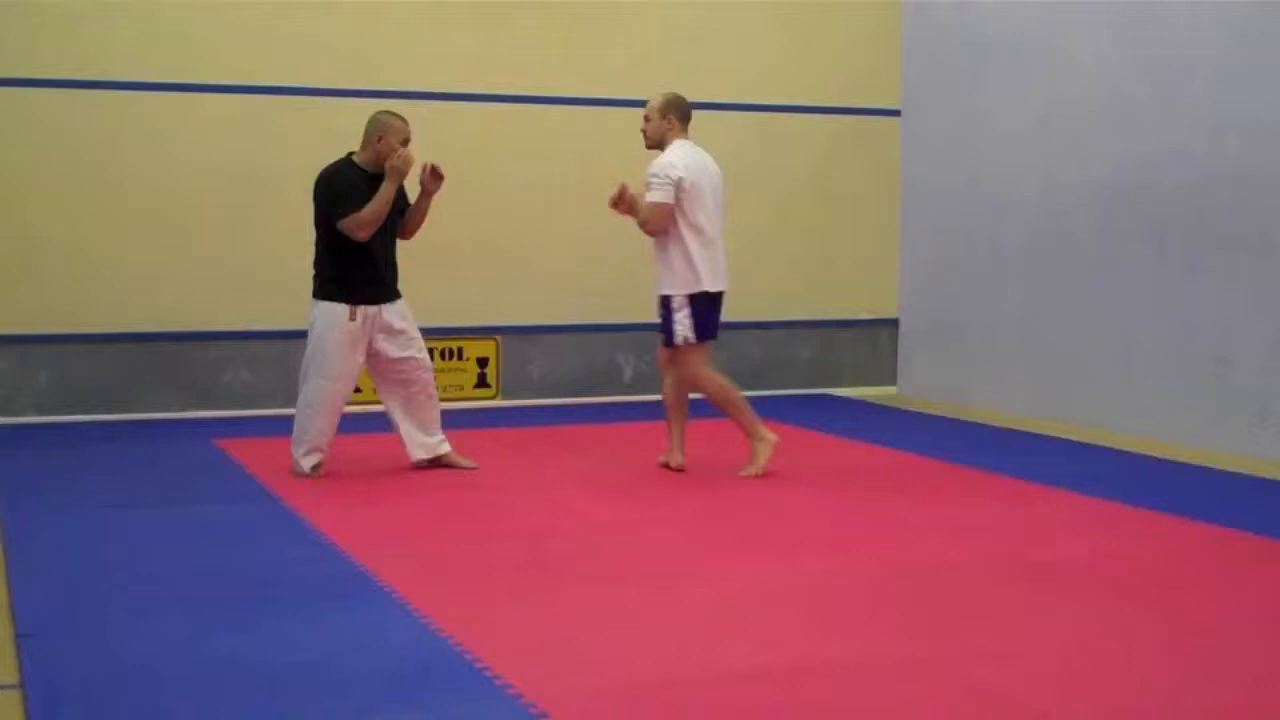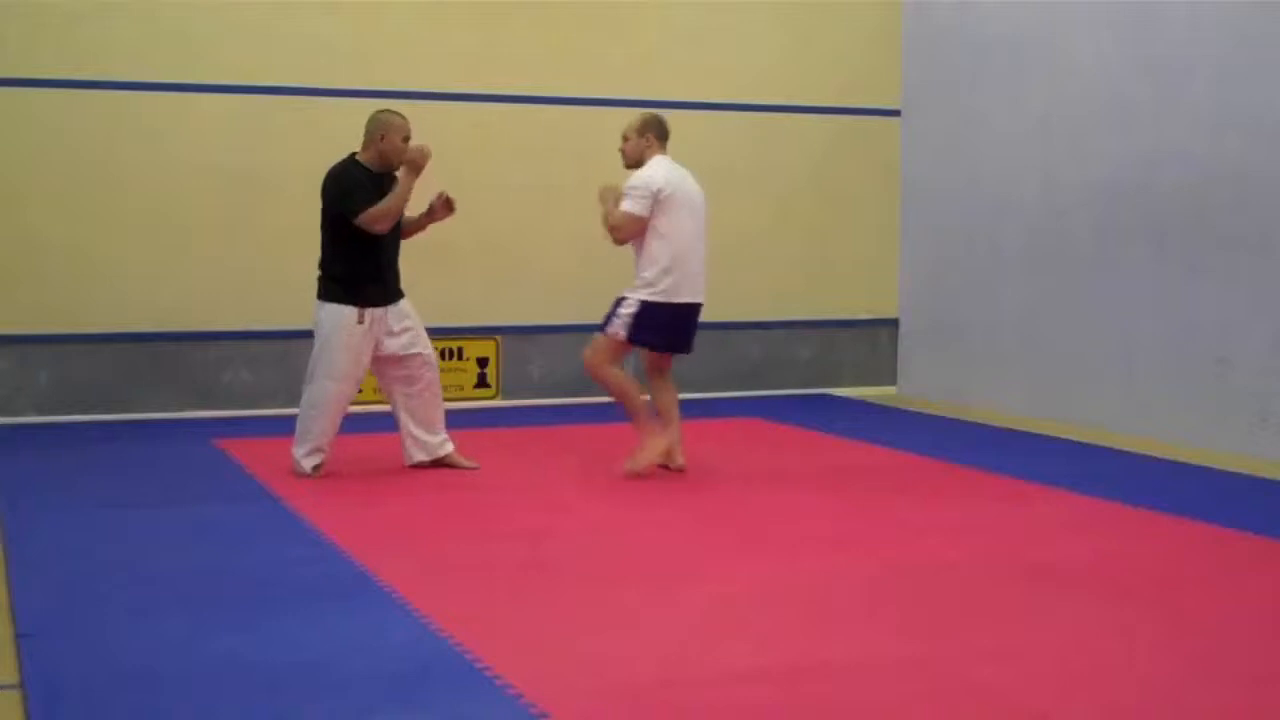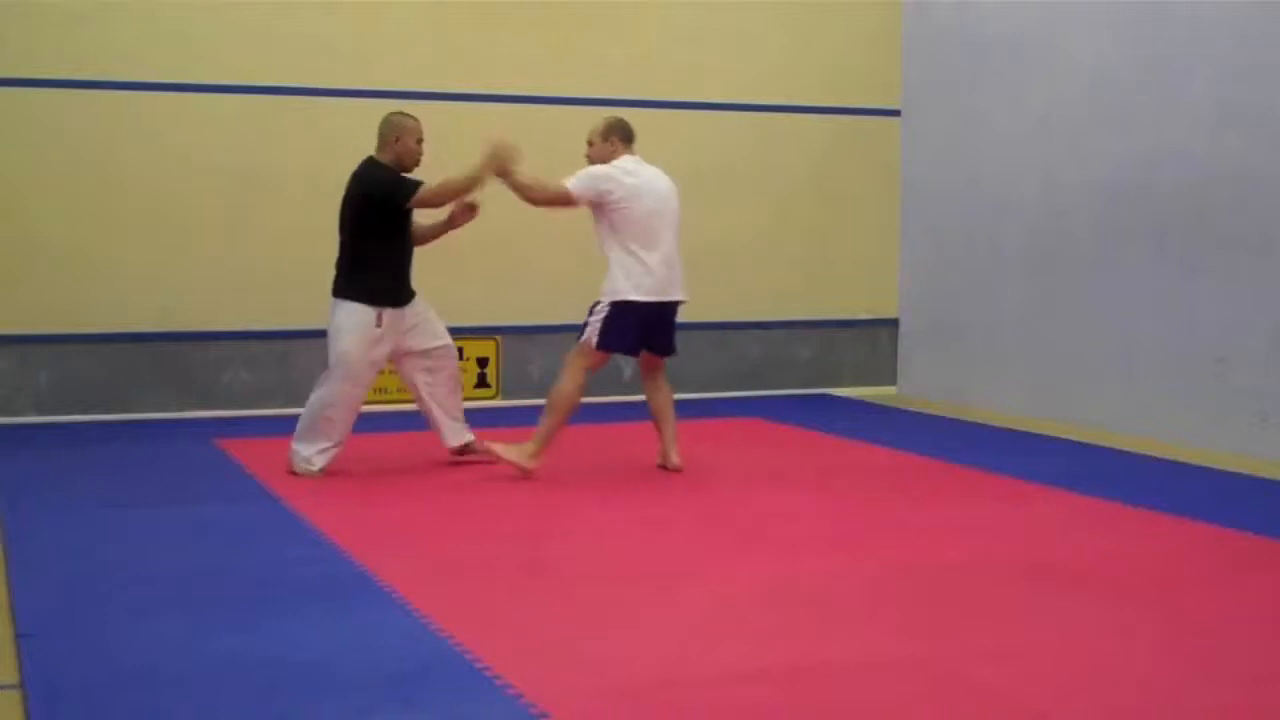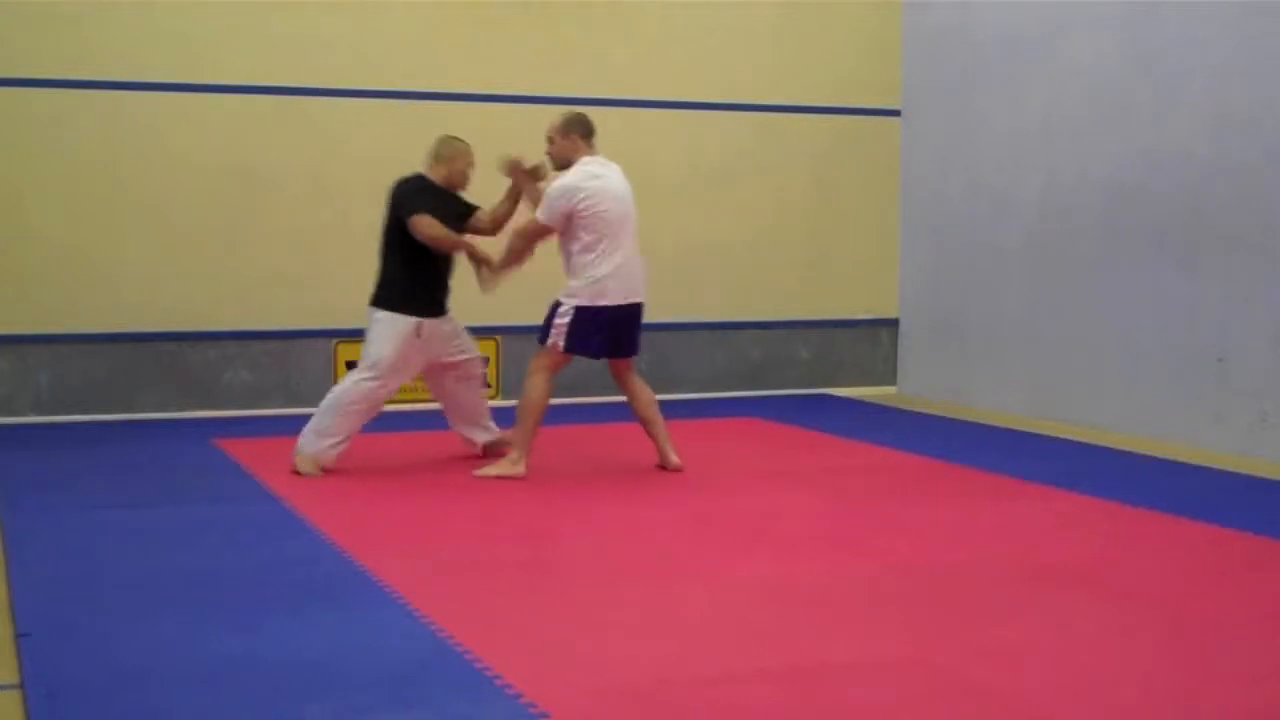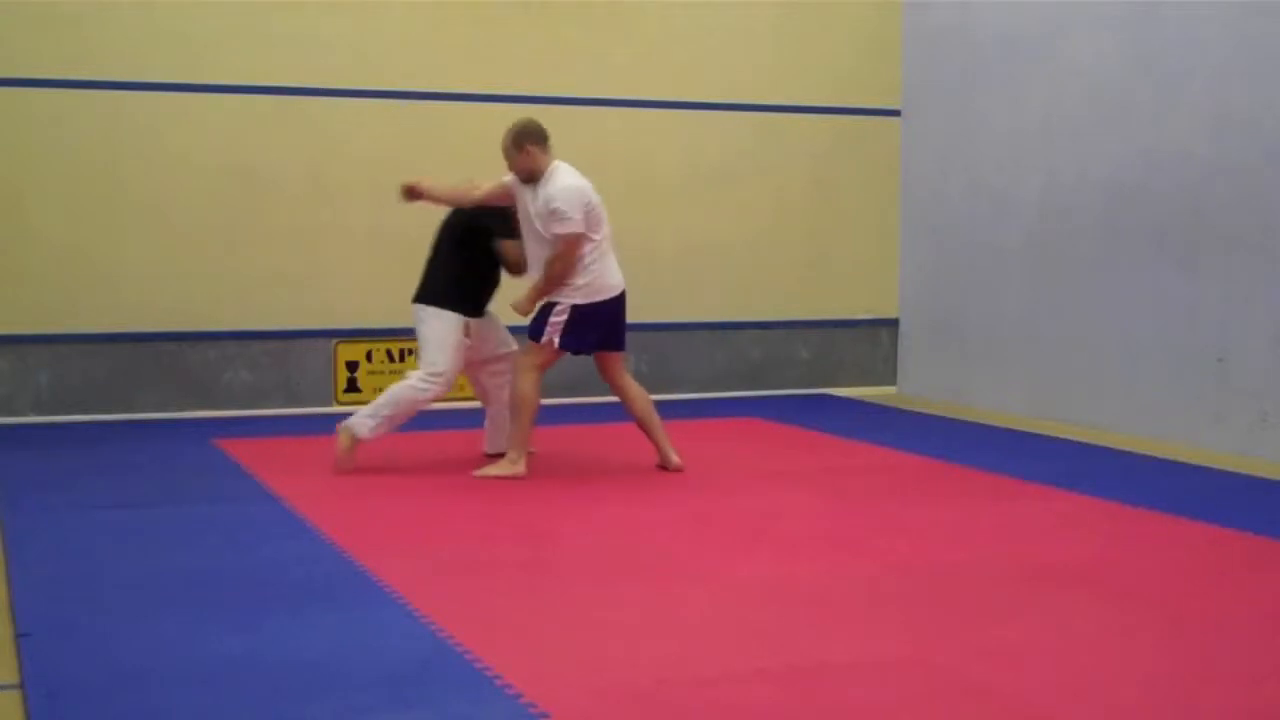
dt=0.2s
person 1, frame 1
left shoulder: (667, 164)
right shoulder: (702, 161)
left elbow: (655, 225)
left wrist: (632, 205)
right wrist: (634, 205)
left hip: (688, 283)
right hip: (705, 279)
left knee: (696, 370)
right knee: (675, 366)
left ankle: (760, 437)
right ankle: (674, 451)
person 1, frame 2
left shoulder: (646, 178)
right shoulder: (684, 179)
left elbow: (621, 233)
left wrist: (608, 203)
right wrist: (620, 205)
left hip: (658, 293)
right hip: (689, 294)
left knee: (598, 358)
right knee: (657, 371)
left ankle: (654, 432)
right ankle: (673, 452)
person 1, frame 3
left shoulder: (605, 177)
right shoulder: (661, 179)
left elbow: (542, 195)
left wrist: (504, 171)
left hip: (630, 296)
right hip: (666, 294)
left knee: (576, 367)
right knee: (653, 374)
left ankle: (530, 452)
right ankle: (671, 453)
person 1, frame 4
left shoulder: (568, 185)
right shoulder: (609, 173)
left elbow: (528, 237)
left wrist: (497, 266)
right wrist: (527, 182)
left hip: (589, 299)
right hip: (629, 296)
left knee: (541, 368)
right knee: (627, 377)
left ankle: (515, 460)
right ankle: (668, 454)
person 1, frame 5
left shoulder: (564, 190)
right shoulder: (525, 183)
left elbow: (566, 259)
right elbow: (475, 196)
left wrist: (532, 296)
right wrist: (424, 190)
left hip: (582, 297)
right hip: (606, 294)
left knee: (528, 366)
right knee: (618, 377)
left ankle: (515, 459)
right ankle: (668, 453)
person 2, frame 1
left shoulder: (385, 178)
right shoulder: (336, 178)
left elbow: (405, 230)
right elbow: (360, 229)
left wrist: (426, 194)
right wrist: (393, 182)
left hip: (386, 302)
right hip: (340, 305)
left knee: (414, 372)
right knee: (328, 383)
left ankle: (432, 448)
right ankle: (307, 459)
person 2, frame 2
left shoulder: (385, 179)
right shoulder: (344, 179)
right elbow: (376, 224)
left wrist: (431, 216)
right wrist: (410, 176)
left hip: (389, 301)
right hip: (346, 305)
left knee: (419, 367)
right knee: (333, 382)
left ankle: (434, 449)
right ankle: (306, 459)
person 2, frame 3
left shoulder: (395, 181)
right shoulder: (373, 178)
left elbow: (407, 236)
right elbow: (435, 195)
left wrist: (452, 222)
right wrist: (488, 164)
left hip: (400, 301)
right hip: (362, 305)
left knee: (438, 357)
right knee: (345, 381)
left ankle: (462, 439)
right ankle: (305, 457)
person 2, frame 4
left shoulder: (448, 200)
right shoulder: (410, 190)
left elbow: (490, 224)
right elbow: (426, 232)
left wrist: (517, 187)
right wrist: (473, 252)
left hip: (432, 315)
right hip: (398, 315)
left knee: (465, 369)
right knee: (371, 381)
left ankle: (485, 437)
right ankle: (310, 451)
person 2, frame 5
left shoulder: (492, 212)
right shoulder: (488, 212)
left elbow: (516, 266)
right elbow: (518, 259)
left hip: (469, 311)
right hip: (441, 309)
left knee: (505, 363)
right knee: (434, 378)
left ankle: (500, 443)
right ankle: (354, 429)
